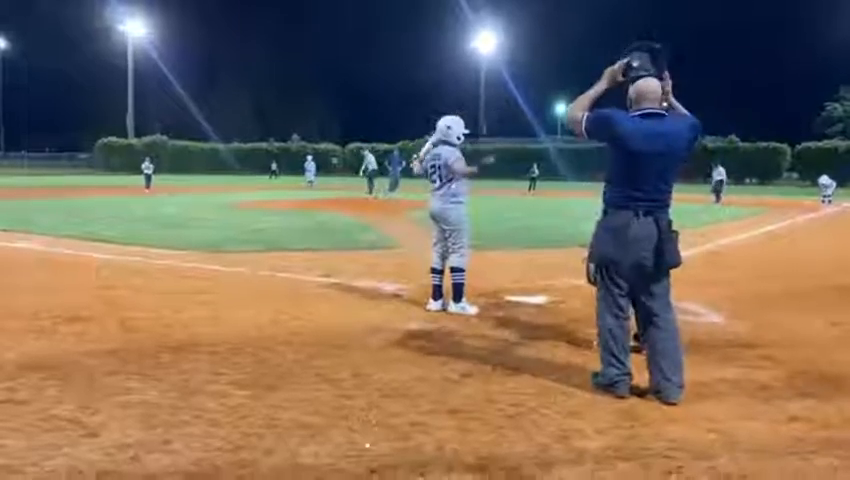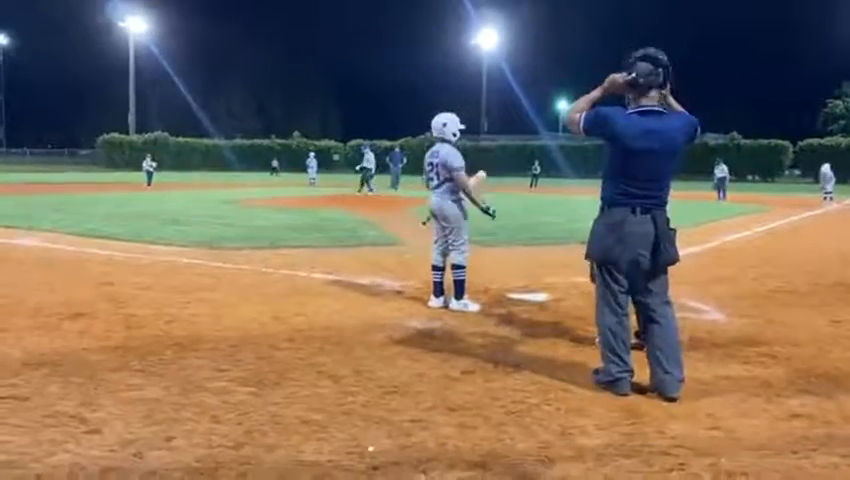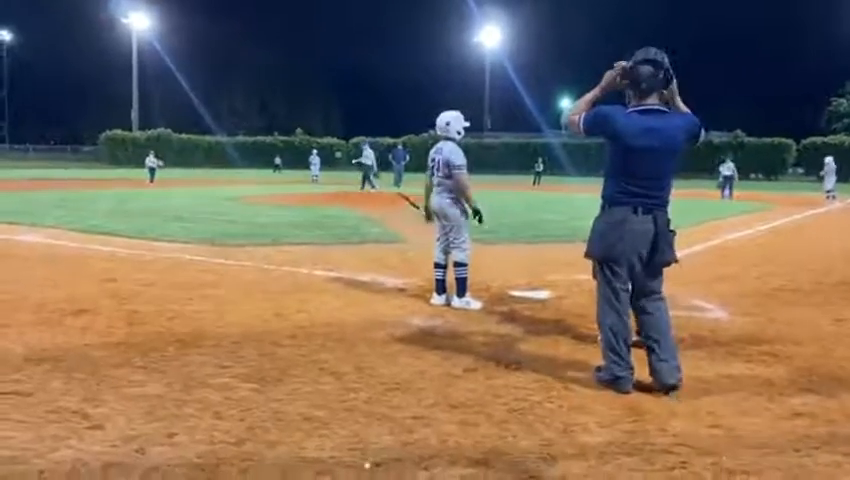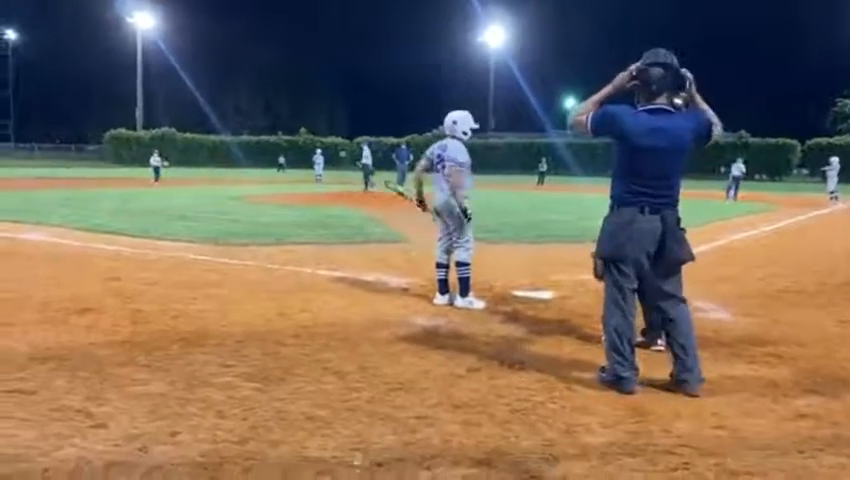
dt=0.4s
person 1, frame 1
left shoulder: (617, 123)
right shoulder: (681, 130)
left elbow: (573, 116)
left wrist: (604, 82)
right wrist: (670, 97)
left hip: (619, 226)
right hip: (657, 228)
left knee: (613, 305)
right knee: (659, 307)
left ankle: (616, 378)
right ankle: (669, 384)
person 1, frame 2
left shoulder: (614, 120)
right shoulder: (679, 126)
left elbow: (571, 117)
left wrist: (603, 90)
right wrist: (667, 98)
left hip: (616, 224)
right hip: (655, 226)
left knee: (613, 302)
right knee: (657, 303)
left ankle: (617, 375)
right ankle: (669, 380)
person 1, frame 3
left shoulder: (614, 118)
right shoulder: (680, 126)
left elbow: (570, 118)
right elbow: (696, 130)
left wrist: (602, 88)
right wrist: (675, 99)
left hip: (617, 223)
right hip: (656, 224)
left knee: (614, 301)
right knee: (652, 299)
left ankle: (619, 373)
right ankle: (666, 371)
person 1, frame 4
left shoulder: (621, 118)
right shoulder: (689, 124)
left elbow: (577, 119)
right elbow: (716, 128)
left wrist: (612, 87)
right wrist: (694, 96)
left hip: (626, 223)
right hip: (665, 225)
left knee: (620, 301)
right knee: (672, 302)
left ankle: (622, 374)
right ankle: (688, 375)
person 2, frame 1
left shoulder: (432, 153)
right shoulder: (452, 153)
left elbow: (418, 171)
right elbow: (460, 171)
left wrist: (417, 161)
right wrist: (478, 168)
left hip: (436, 205)
right hip: (452, 207)
left knee: (439, 251)
right knee: (458, 252)
left ankle: (436, 299)
right ankle: (457, 302)
person 2, frame 2
left shoulder: (430, 153)
right shoulder: (451, 152)
right elbow: (462, 183)
right wrist: (481, 205)
left hip: (435, 202)
right hip: (451, 204)
left knee: (439, 248)
right knee: (459, 249)
left ankle: (437, 296)
right ankle: (459, 299)
person 2, frame 3
left shoulder: (435, 150)
right shoulder: (453, 150)
left elbow: (429, 180)
right elbow: (461, 182)
left wrist: (427, 205)
right wrist: (473, 206)
left hip: (437, 201)
right hip: (452, 203)
left knee: (442, 246)
right knee: (460, 247)
left ankle: (439, 294)
right ankle: (461, 297)
person 2, frame 4
left shoulder: (437, 147)
right shoulder: (458, 148)
left elbow: (419, 169)
right elbow: (453, 177)
left wrist: (419, 194)
right wrist: (461, 203)
left hip: (439, 199)
right hip: (452, 201)
left knee: (444, 245)
right knee: (463, 245)
left ankle: (442, 293)
right ankle: (464, 296)
